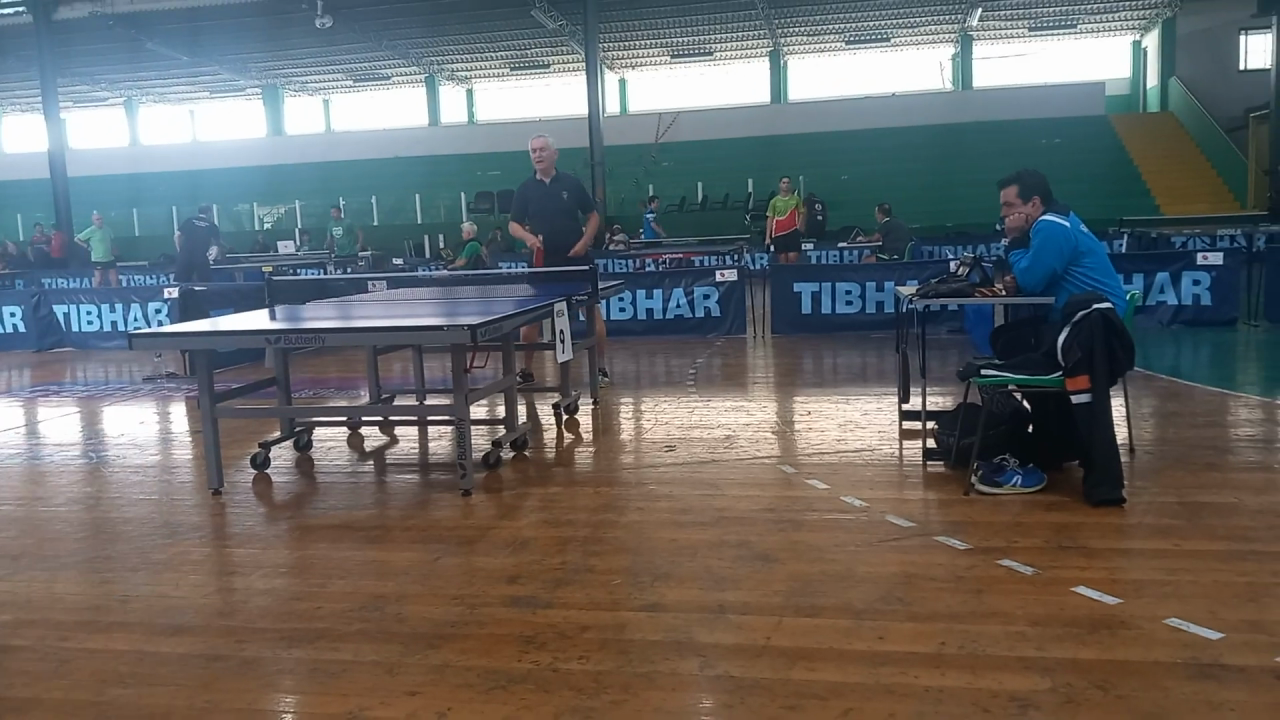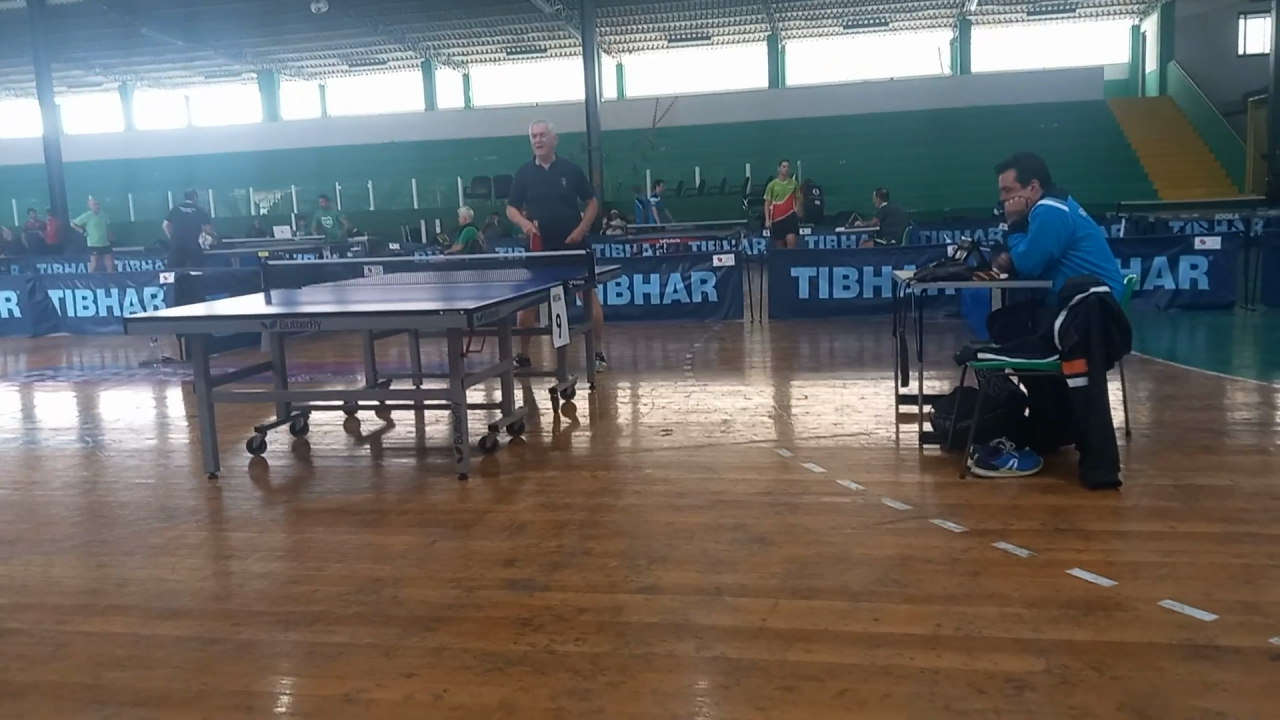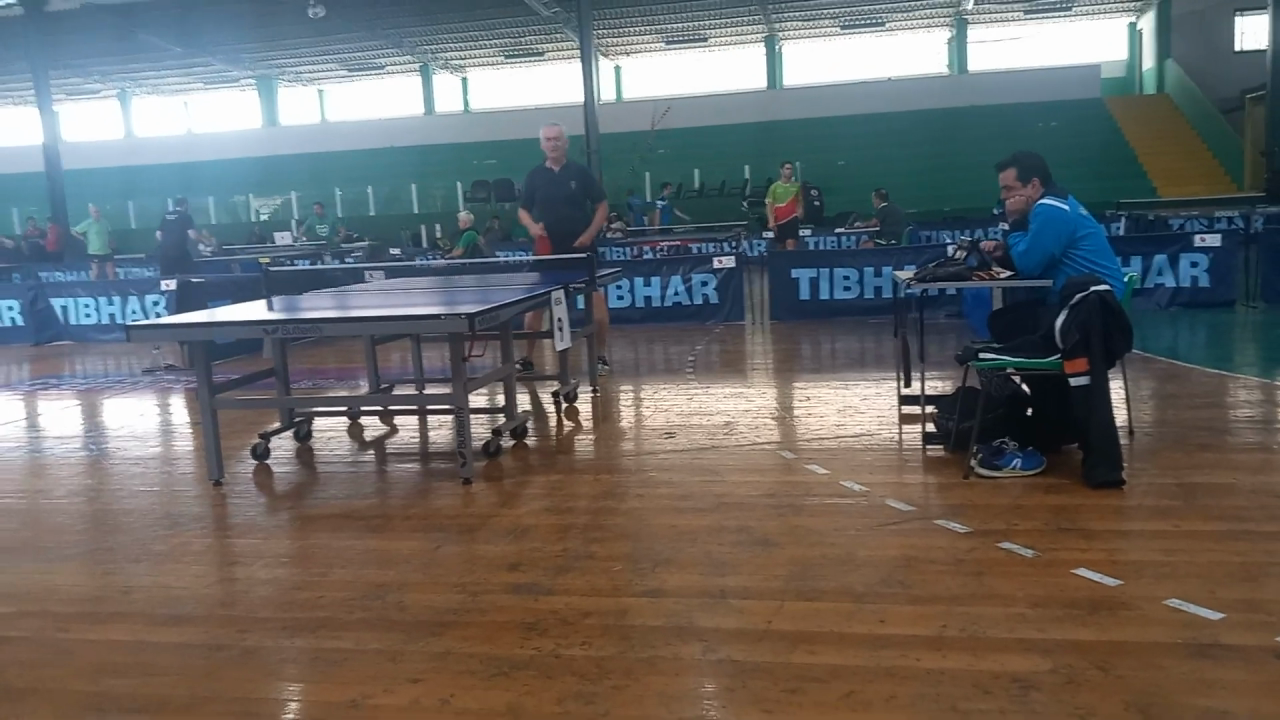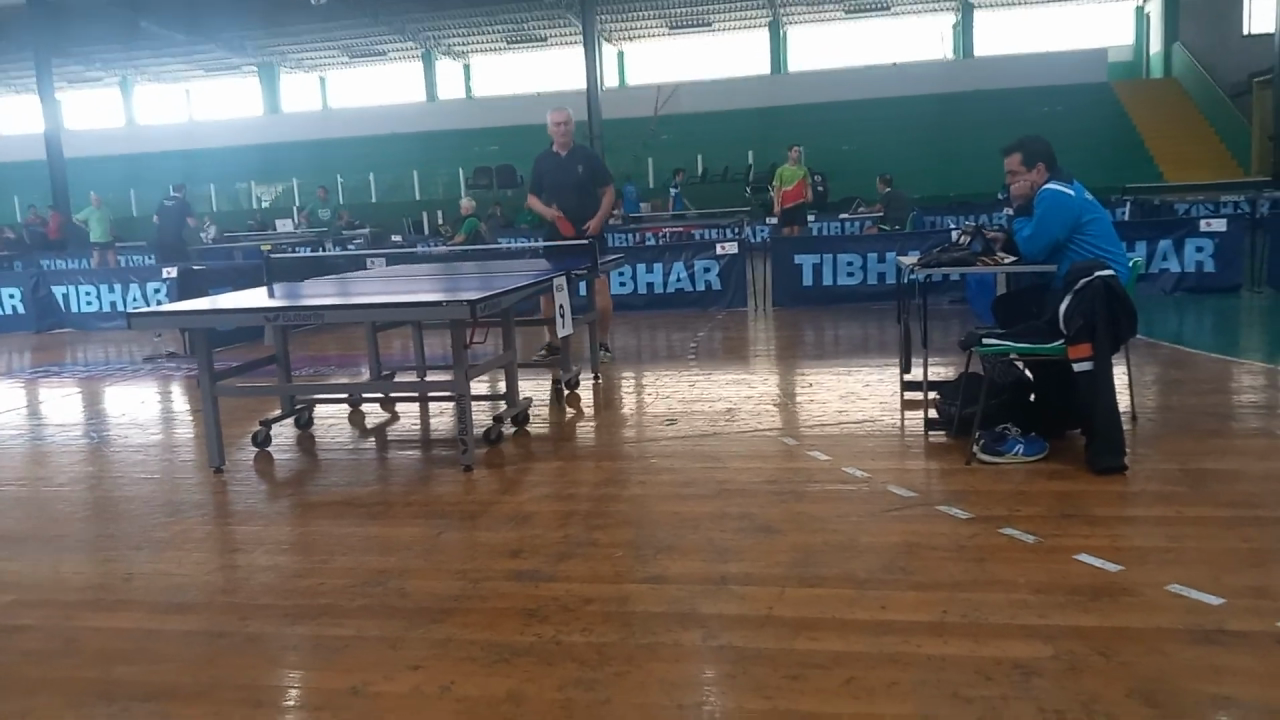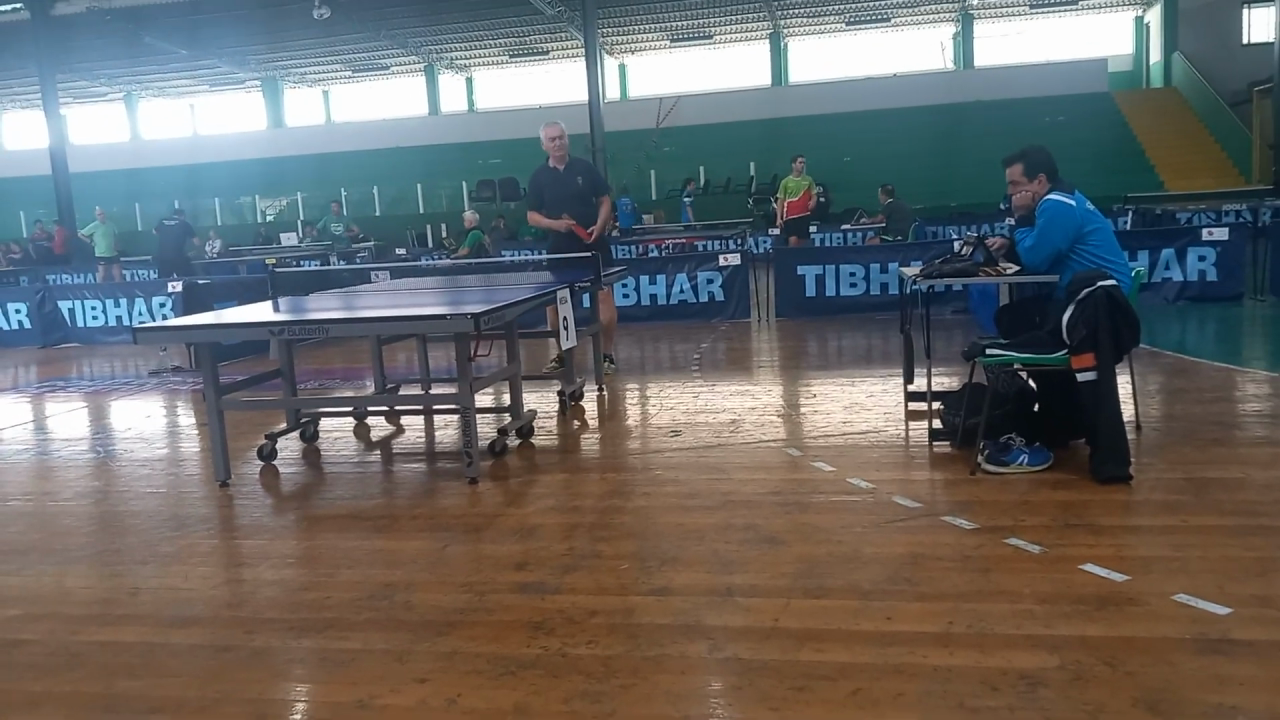
dt=0.2s
person 1, frame 1
left shoulder: (1051, 227)
right shoulder: (1054, 223)
left elbow: (1031, 281)
right elbow: (1035, 279)
left wrist: (1016, 240)
right wrist: (1016, 282)
left knee: (1011, 345)
right knee: (1006, 338)
person 1, frame 2
left shoulder: (1049, 212)
right shoulder: (1053, 208)
left elbow: (1028, 265)
right elbow: (1032, 263)
left wrist: (1015, 224)
right wrist: (1010, 261)
left knee: (1008, 329)
right knee: (1003, 322)
person 1, frame 3
left shoulder: (1050, 210)
right shoulder: (1055, 205)
left elbow: (1029, 265)
right elbow: (1032, 258)
left wrist: (1016, 221)
right wrist: (1005, 252)
left knee: (1007, 327)
right knee: (1006, 322)
person 1, frame 4
left shoulder: (1054, 195)
right shoulder: (1059, 191)
left elbow: (1033, 251)
right elbow: (1037, 244)
left wrist: (1020, 207)
right wrist: (1007, 239)
left knee: (1011, 313)
right knee: (1012, 308)
right ankle: (1059, 412)
person 1, frame 5
left shoulder: (1056, 205)
right shoulder: (1062, 200)
left elbow: (1035, 261)
right elbow: (1038, 253)
left wrist: (1022, 218)
right wrist: (1010, 247)
left knee: (1014, 322)
right knee: (1015, 318)
left ankle: (1060, 424)
right ankle: (1063, 421)
person 2, frame 1
left shoulder: (572, 184)
right shoulder: (525, 189)
left elbow: (593, 216)
right elbow: (513, 225)
left wrist: (584, 242)
right wrist: (528, 238)
left hip: (575, 260)
right hip: (542, 263)
left knee: (592, 312)
left ankle: (601, 368)
right ankle: (527, 371)
person 2, frame 2
left shoulder: (571, 169)
right shoulder: (524, 173)
left elbow: (592, 203)
right elbow: (511, 208)
left wrist: (581, 229)
right wrist: (524, 223)
left hip: (572, 245)
right hip: (540, 248)
left knee: (590, 297)
left ankle: (598, 353)
right ankle: (523, 356)
person 2, frame 3
left shoulder: (581, 172)
right shoulder: (534, 176)
left elbow: (602, 207)
right elbow: (523, 210)
left wrist: (590, 234)
right wrist: (532, 227)
left hip: (580, 249)
right hip: (548, 251)
left knee: (596, 301)
left ankle: (601, 356)
right ankle: (527, 359)
person 2, frame 4
left shoulder: (588, 156)
right shoulder: (542, 161)
left elbow: (608, 191)
right elbow: (532, 197)
left wrist: (599, 219)
right wrist: (546, 212)
left hip: (588, 234)
right hip: (557, 235)
left knee: (600, 287)
left ankle: (603, 343)
right ankle: (552, 343)
person 2, frame 5
left shoulder: (585, 168)
right shoulder: (539, 177)
left elbow: (605, 200)
right elbow: (532, 216)
left wrist: (599, 225)
right wrist: (556, 224)
left hip: (593, 244)
right hip: (560, 247)
left knee: (604, 296)
left ankle: (607, 354)
right ankle: (562, 354)
